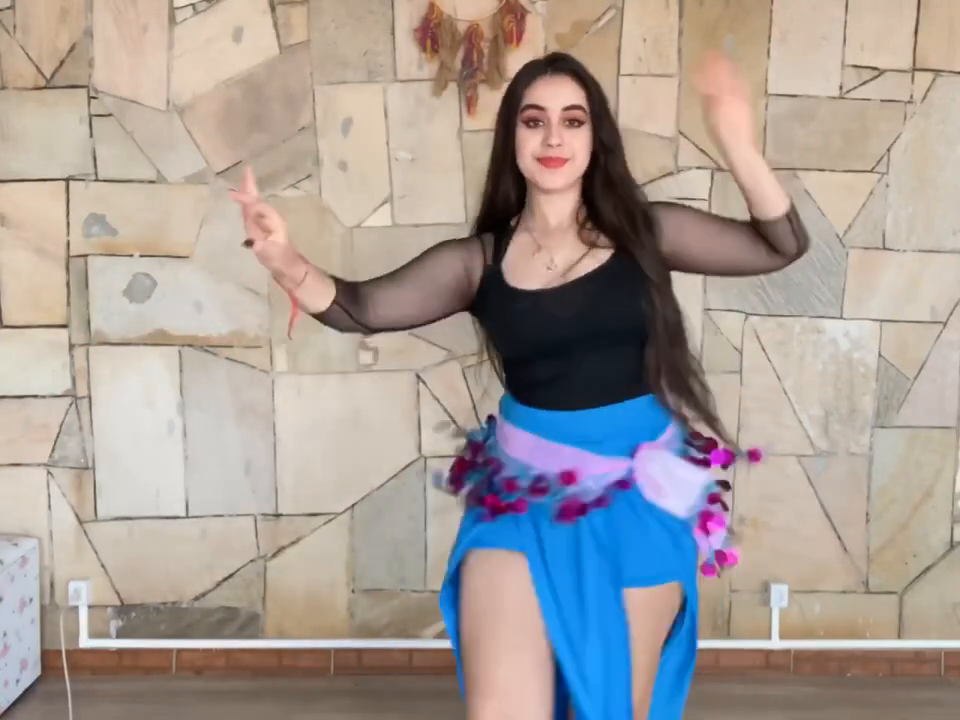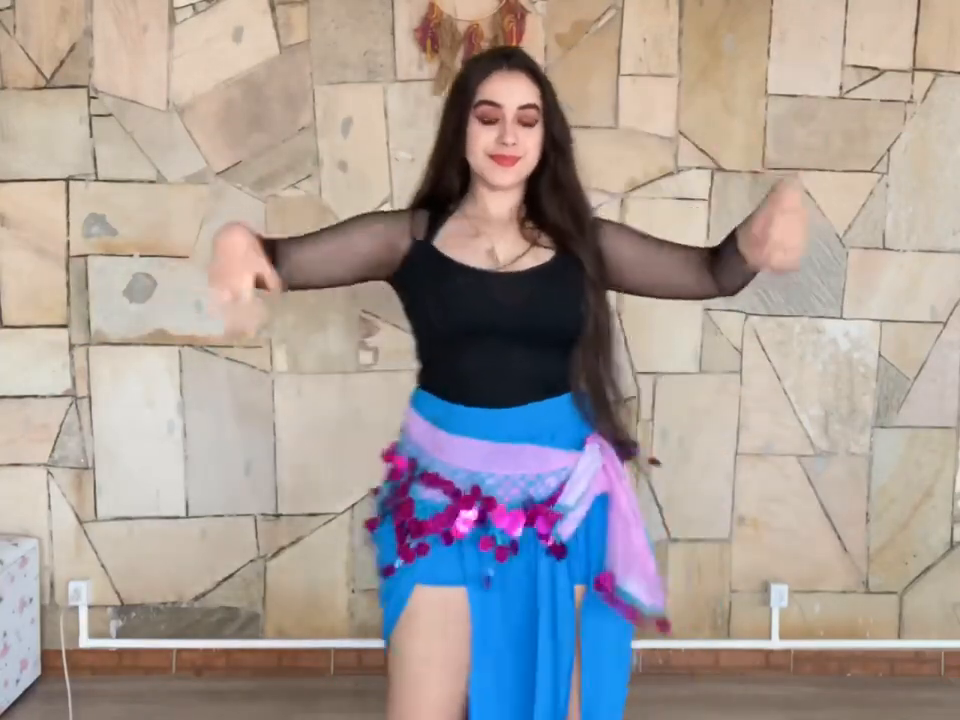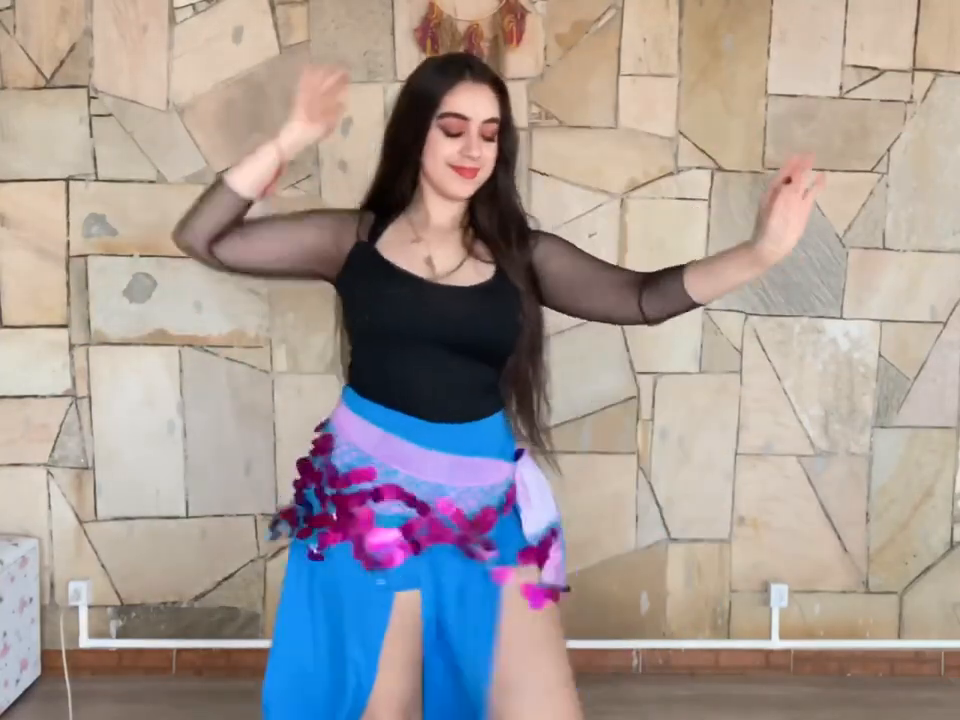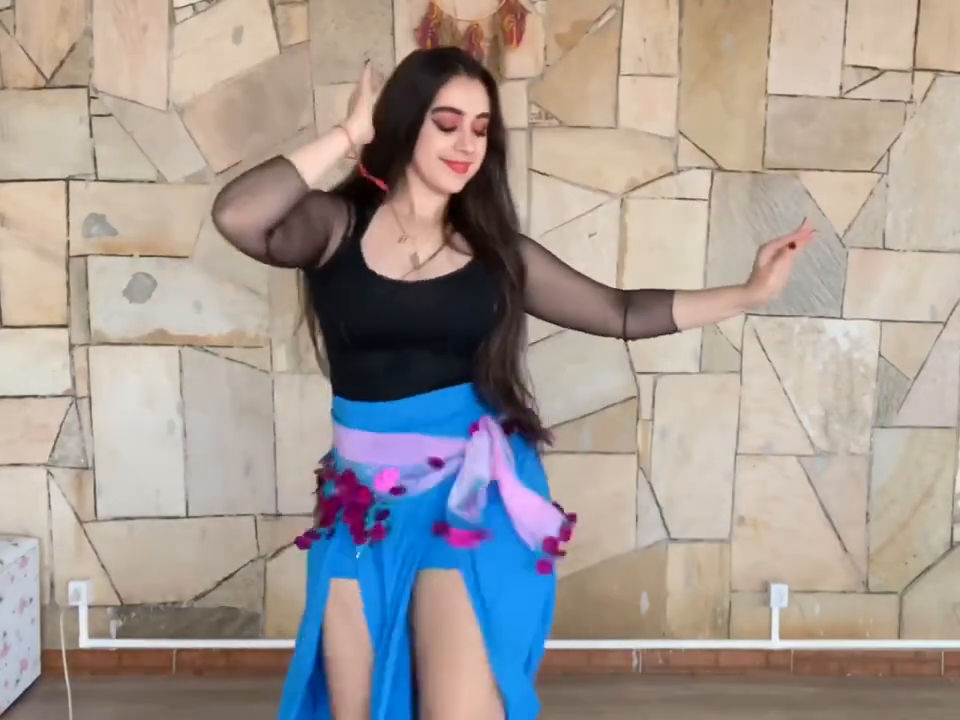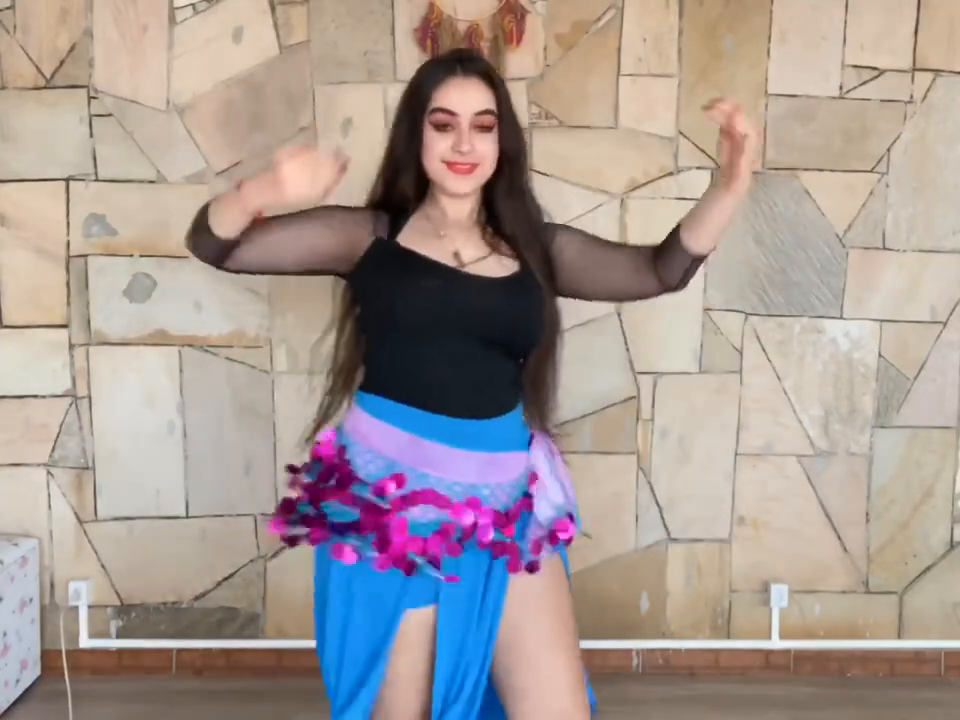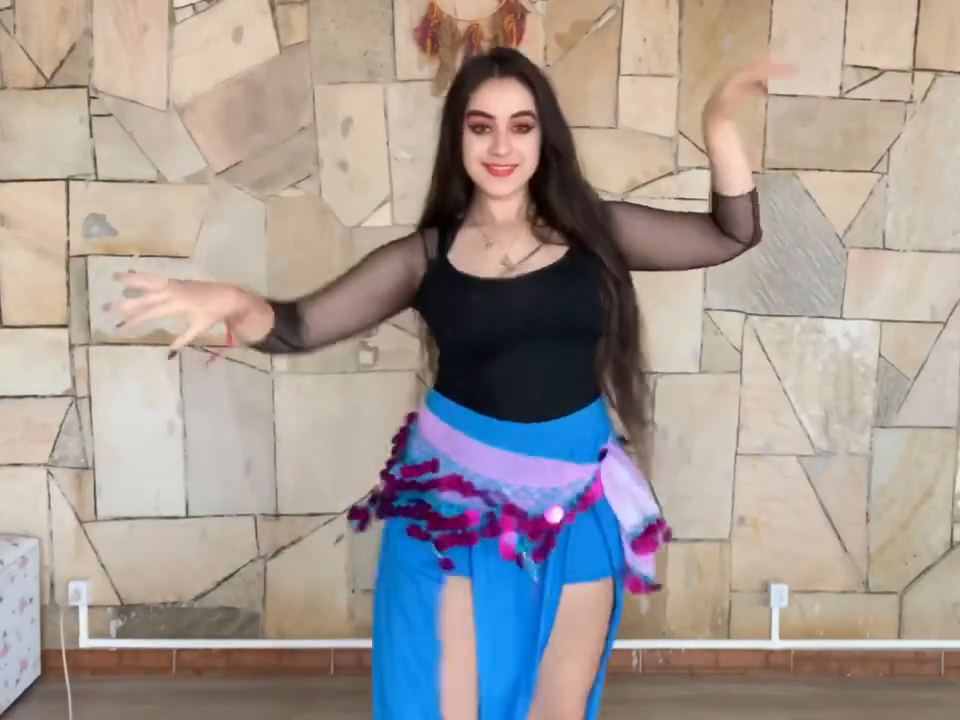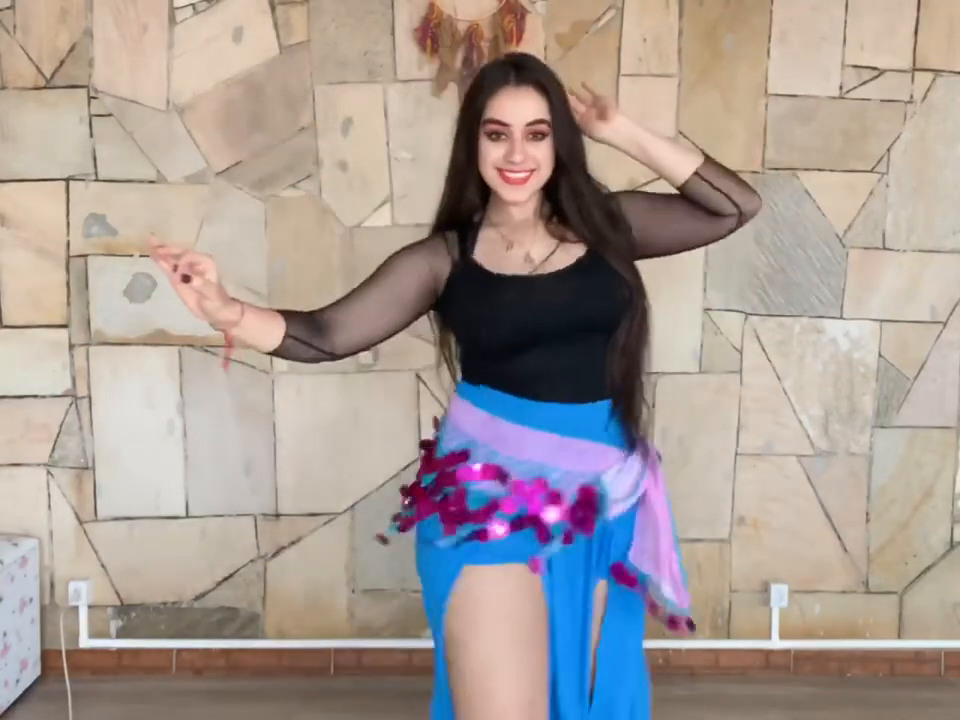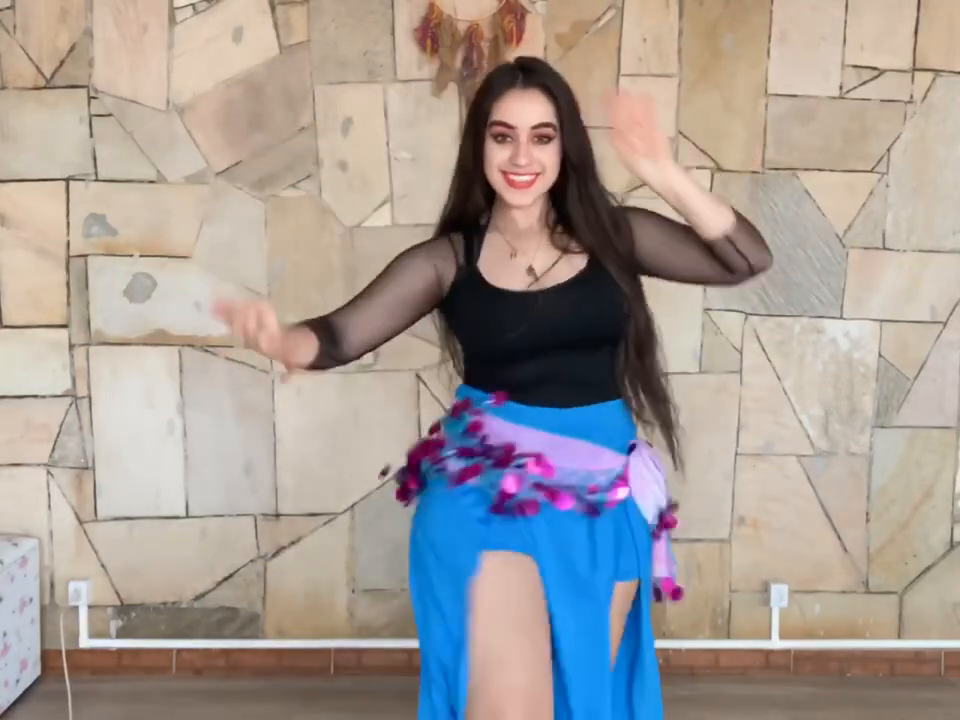
dt=0.3s
person 1, frame 1
left shoulder: (643, 231)
right shoulder: (477, 257)
left elbow: (781, 246)
right elbow: (362, 306)
left wrist: (735, 142)
right wrist: (289, 265)
left hip: (639, 501)
right hip: (521, 495)
person 1, frame 2
left shoulder: (581, 241)
right shoulder: (409, 238)
left elbow: (712, 273)
right elbow: (284, 261)
left wrist: (764, 223)
right wrist: (238, 243)
left hip: (567, 506)
right hip: (445, 505)
person 1, frame 3
left shoulder: (522, 254)
right shoulder: (353, 237)
left elbow: (640, 297)
right elbow: (202, 238)
left wrist: (757, 254)
right wrist: (293, 139)
left hip: (487, 511)
right hip: (369, 506)
person 1, frame 4
left shoulder: (499, 251)
right shoulder: (333, 226)
left elbow: (620, 313)
right elbow: (236, 216)
left wrist: (748, 292)
right wrist: (347, 135)
left hip: (472, 494)
right hip: (364, 502)
person 1, frame 5
left shoulder: (536, 247)
right shoulder: (369, 236)
left elbow: (662, 269)
right elbow: (208, 238)
left wrist: (728, 180)
right wrist: (261, 195)
left hip: (505, 510)
right hip: (386, 510)
person 1, frame 6
left shoulder: (592, 230)
right shoulder: (425, 253)
left elbow: (733, 234)
right elbow: (302, 325)
left wrist: (722, 128)
right wrist: (225, 304)
left hip: (575, 514)
right hip: (454, 507)
person 1, frame 7
left shoulder: (605, 224)
right shoulder: (445, 257)
left elbow: (736, 206)
right elbow: (328, 333)
left wrist: (622, 133)
right wrist: (226, 312)
left hip: (599, 508)
right hip: (488, 505)
person 1, frame 8
left shoulder: (612, 235)
right shoulder: (448, 258)
left elbow: (748, 260)
right elbow: (340, 335)
left wrist: (661, 170)
right wrist: (279, 339)
left hip: (603, 503)
right hip: (486, 495)
